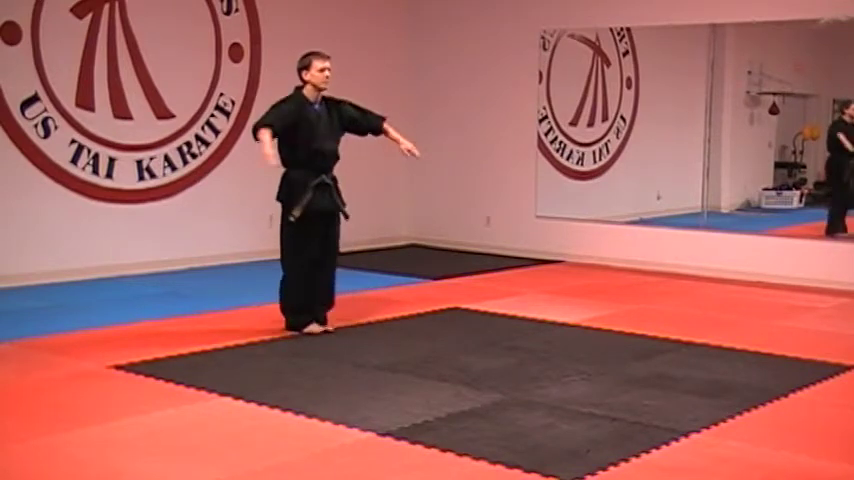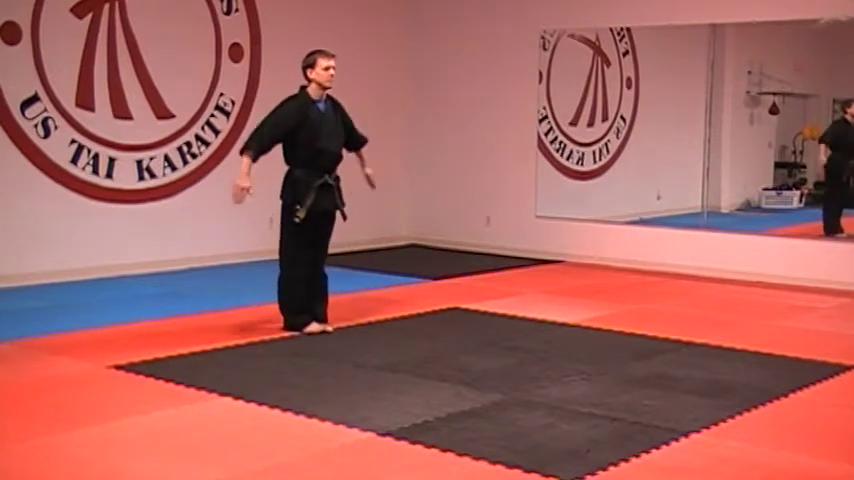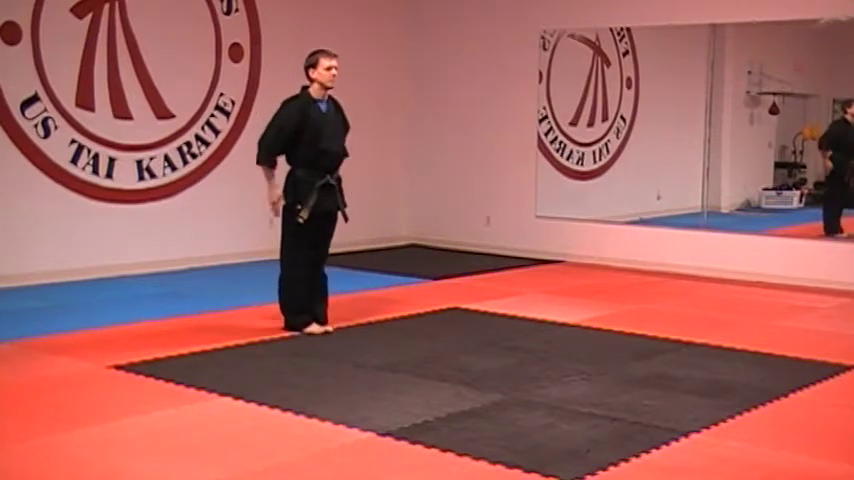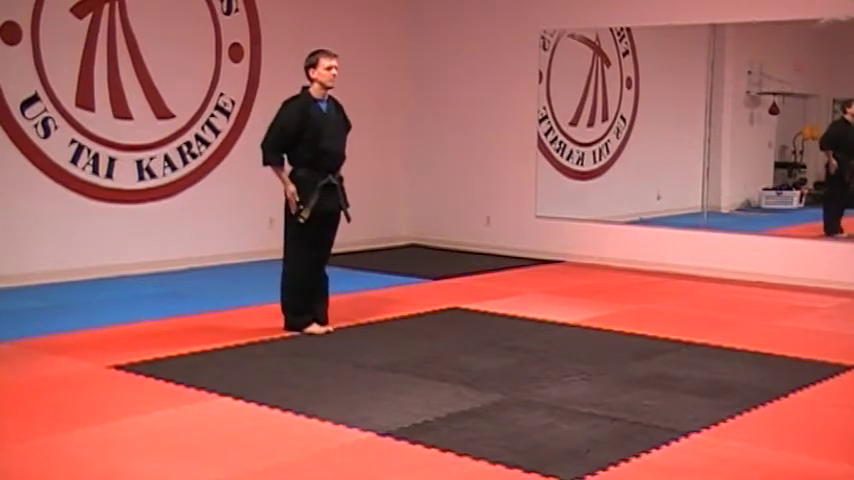
dt=0.2s
person 1, frame 1
left shoulder: (335, 106)
right shoulder: (291, 107)
left elbow: (371, 120)
right elbow: (265, 125)
left wrist: (400, 140)
right wrist: (268, 146)
left hip: (326, 187)
right hip: (299, 189)
left knee: (326, 256)
right knee: (299, 258)
left ankle: (318, 314)
right ankle: (298, 318)
person 1, frame 2
left shoulder: (335, 108)
right shoulder: (294, 107)
left elbow: (352, 138)
right elbow: (261, 139)
left wrist: (364, 166)
right wrist: (244, 174)
left hip: (327, 189)
right hip: (301, 189)
left knee: (317, 256)
right knee: (296, 257)
left ankle: (316, 315)
right ankle: (297, 318)
person 1, frame 3
left shoulder: (334, 108)
right shoulder: (295, 107)
right elbow: (268, 147)
right wrist: (273, 187)
left hip: (329, 190)
right hip: (303, 190)
left knee: (318, 257)
right knee: (298, 257)
left ankle: (316, 316)
right ankle: (297, 319)
person 1, frame 4
left shoulder: (335, 108)
right shoulder: (296, 107)
right elbow: (271, 148)
right wrist: (287, 184)
left hip: (331, 190)
right hip: (305, 190)
left knee: (320, 257)
right knee: (300, 257)
left ankle: (317, 316)
right ankle: (298, 319)
person 2, frame 1
right shoulder: (838, 124)
right elbow: (838, 133)
right hip: (836, 165)
right knee: (838, 196)
left ankle: (836, 228)
right ankle: (834, 228)
person 2, frame 2
right shoulder: (839, 125)
right elbow: (824, 138)
right wrist: (822, 153)
right hip: (836, 165)
left knee: (841, 197)
right knee: (833, 197)
left ankle: (834, 227)
right ankle: (832, 229)
person 2, frame 3
right shoulder: (838, 125)
right elbow: (823, 142)
right wrist: (827, 160)
right hip: (836, 166)
left knee: (842, 197)
right knee: (833, 197)
left ankle: (834, 228)
right ankle: (832, 229)
person 2, frame 4
right shoulder: (838, 125)
right elbow: (824, 143)
right wrist: (831, 160)
right hip: (837, 167)
left knee: (843, 197)
right knee: (833, 197)
left ankle: (834, 228)
right ankle: (832, 229)
